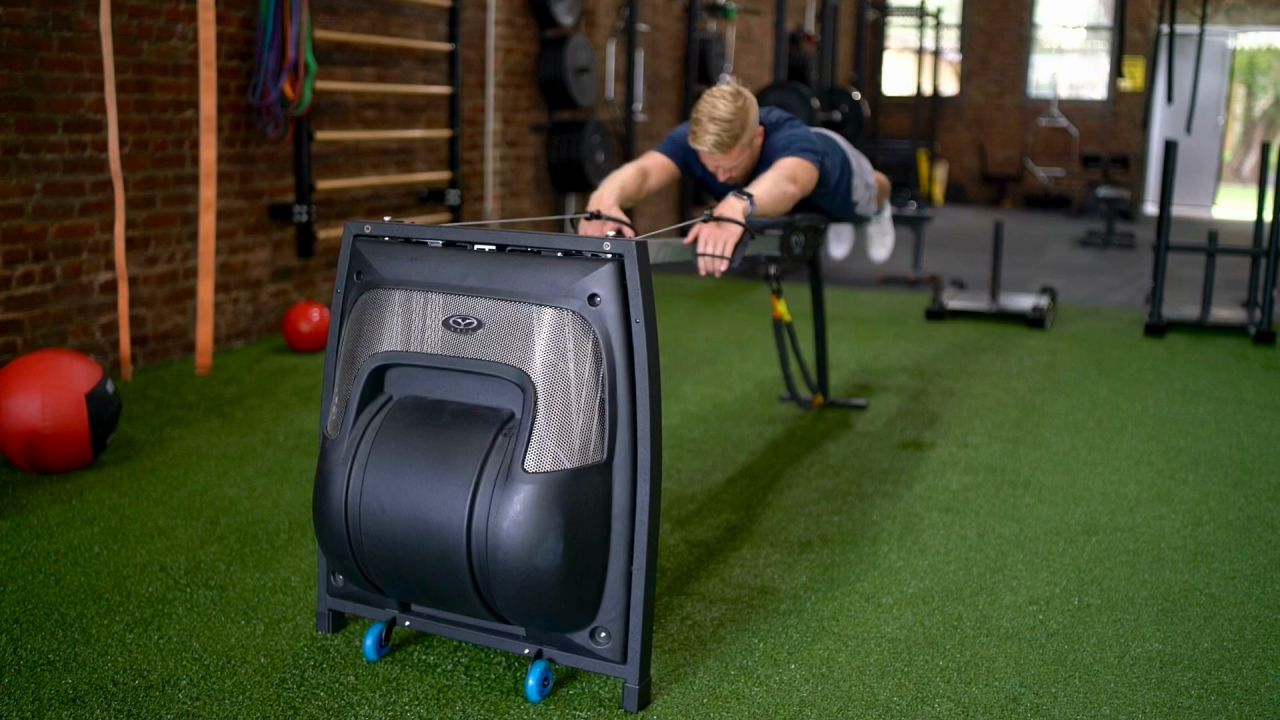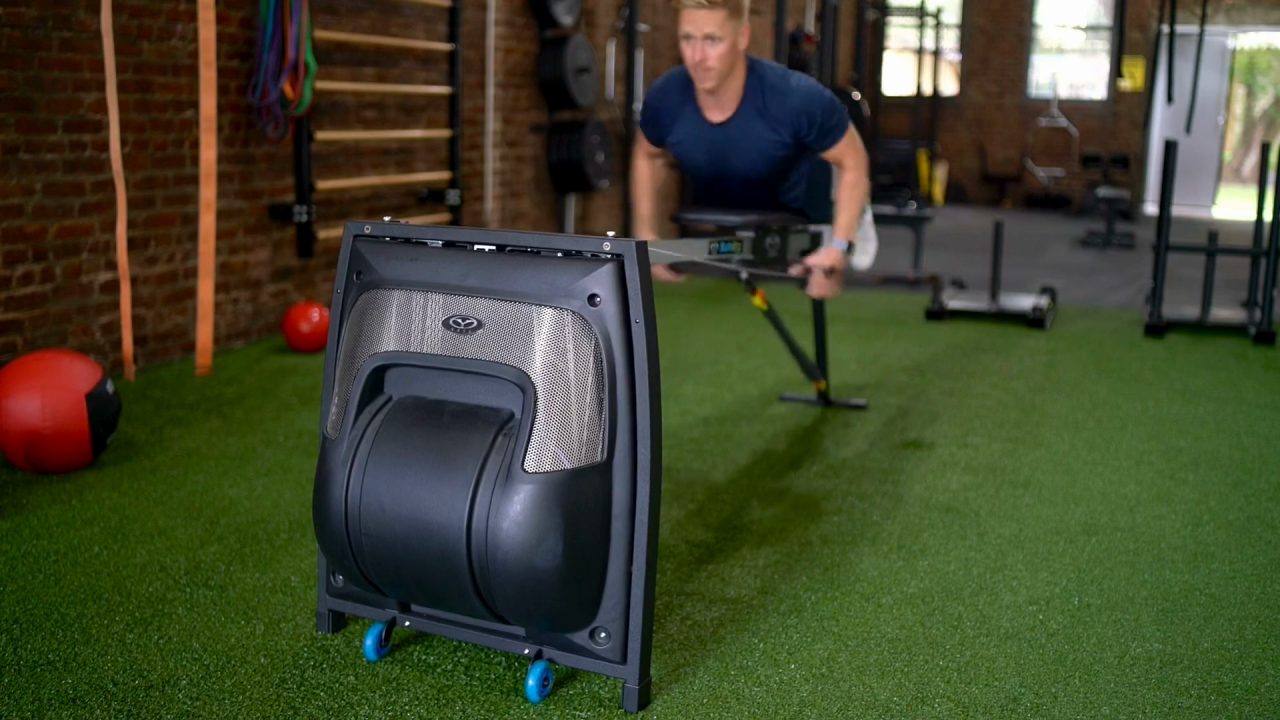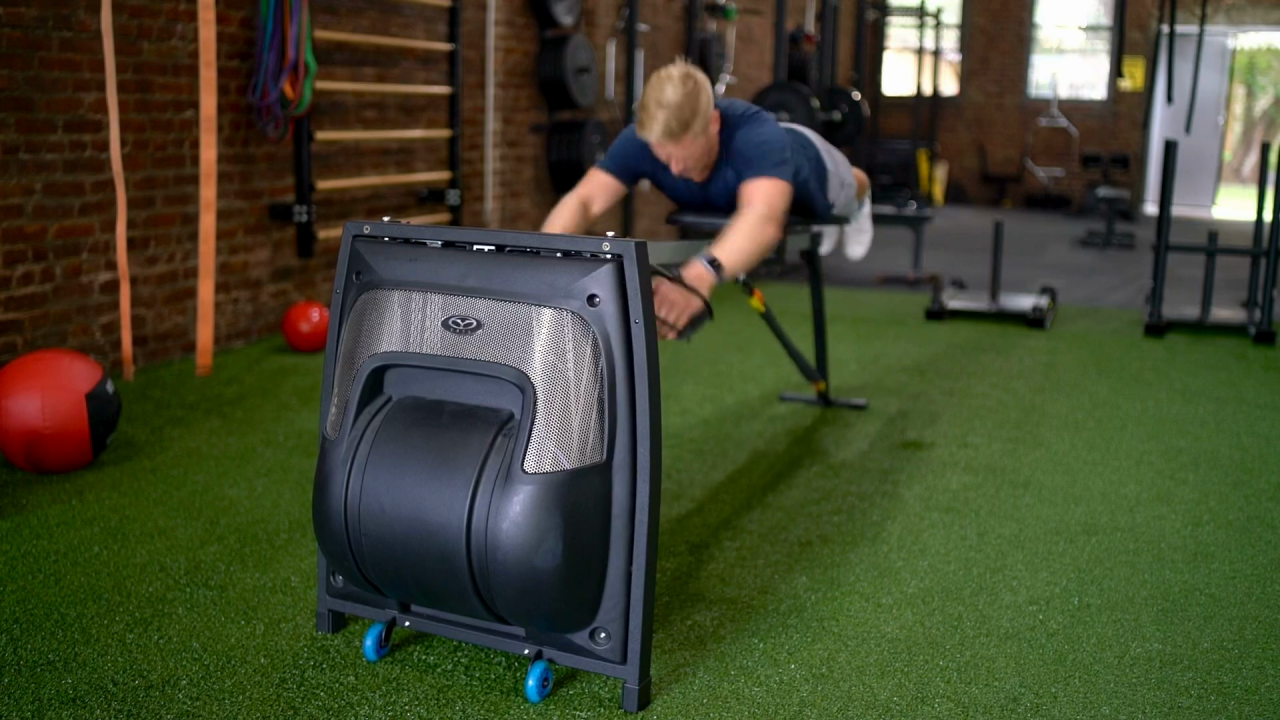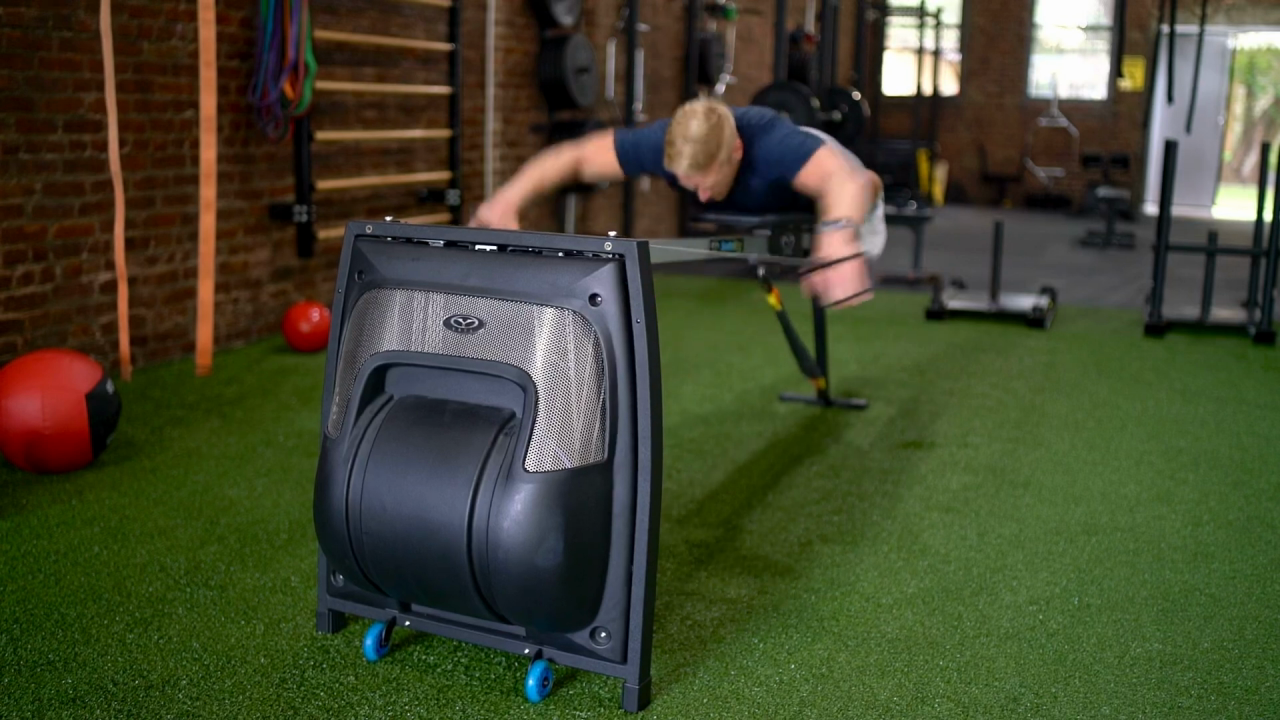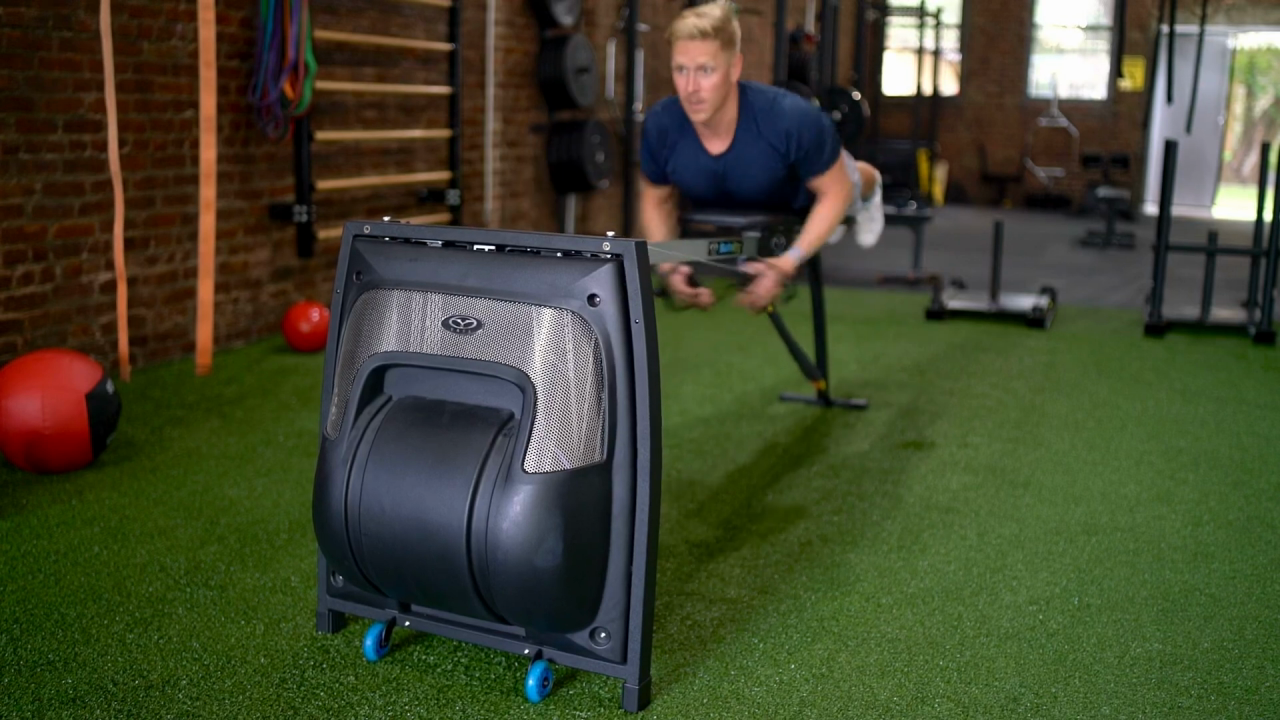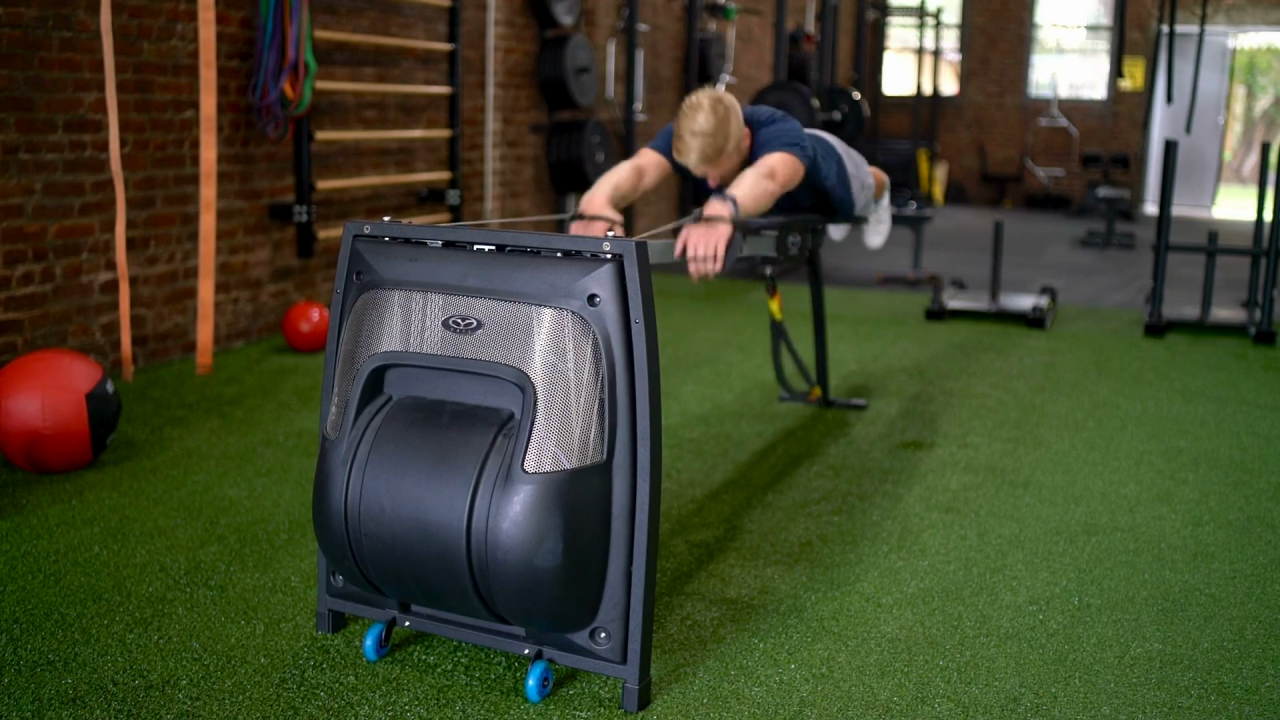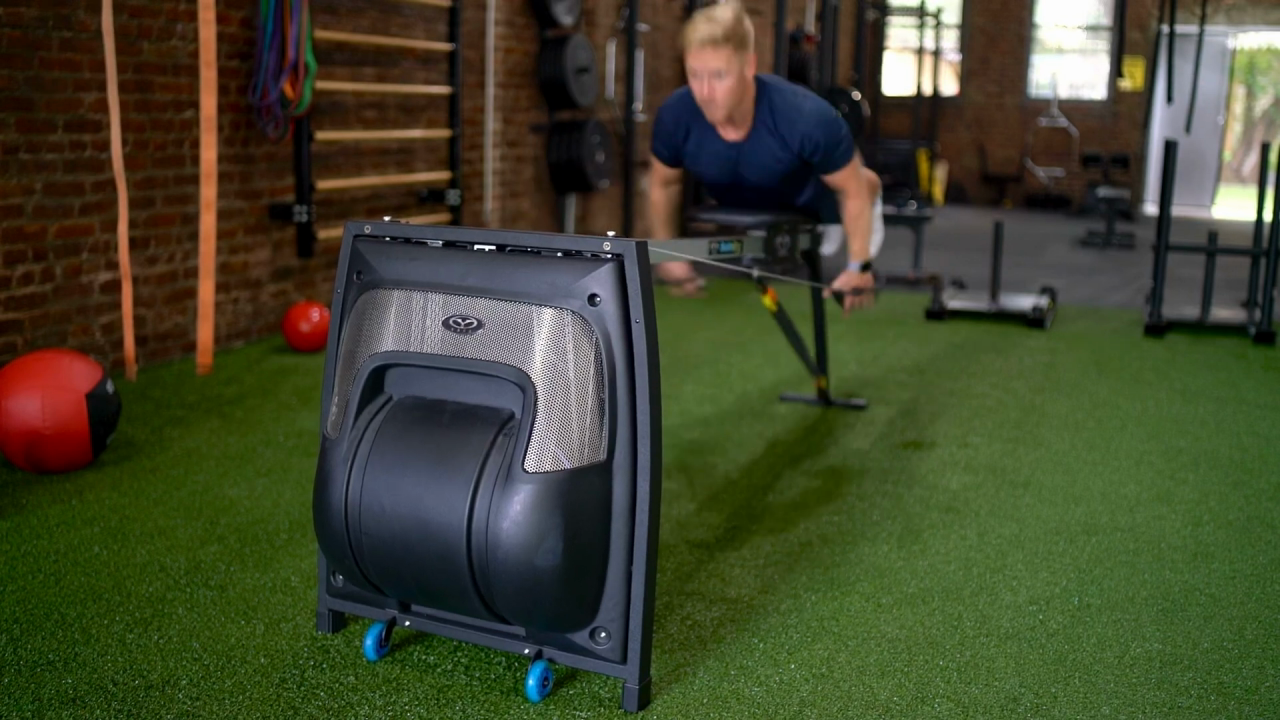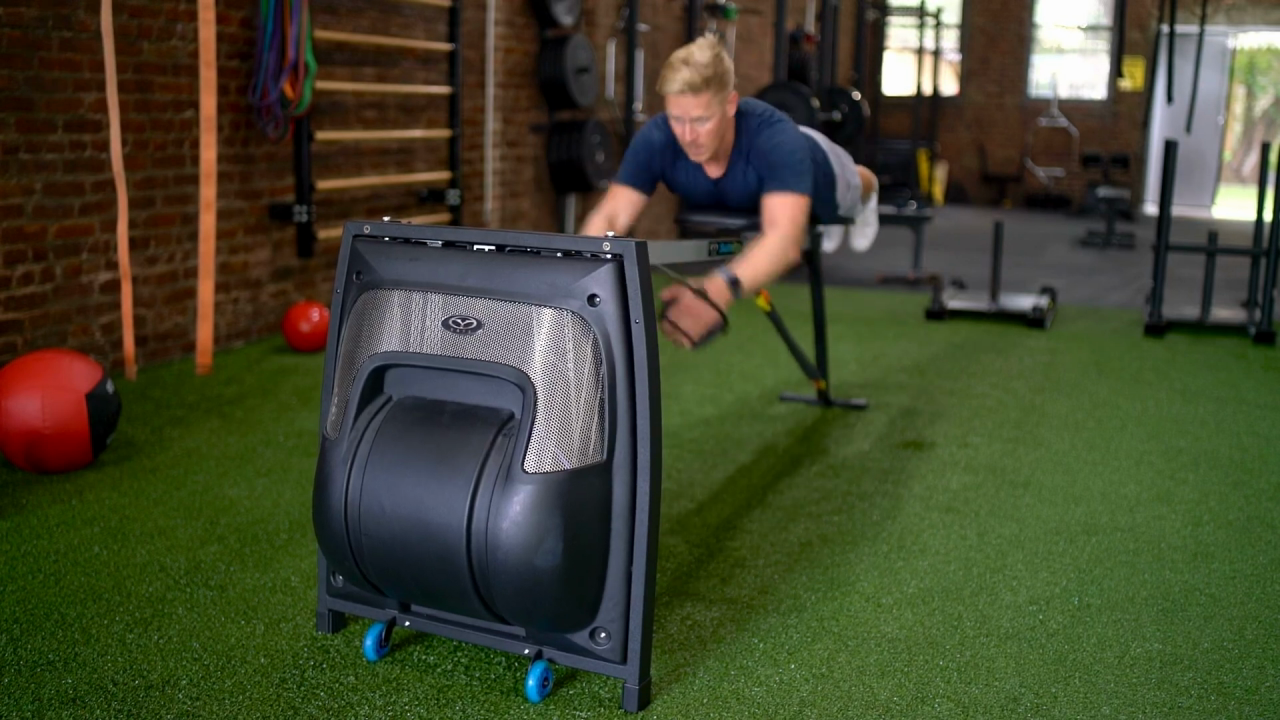
dt=0.5s
person 1, frame 1
left shoulder: (788, 142)
right shoulder: (698, 140)
left elbow: (787, 182)
right elbow: (639, 172)
left wrist: (736, 207)
right wrist: (601, 207)
person 1, frame 2
left shoulder: (796, 96)
right shoulder: (664, 97)
left elbow: (851, 164)
right elbow: (648, 154)
left wrist: (839, 247)
right wrist: (645, 232)
left hip: (797, 208)
left ankle: (861, 209)
person 1, frame 3
left shoulder: (759, 139)
right shoulder: (643, 140)
left elbow: (764, 221)
right elbow: (583, 200)
left wrist: (701, 275)
left hip: (800, 165)
left ankle: (858, 197)
person 1, frame 4
left shoulder: (774, 144)
right shoulder: (667, 141)
left elbow: (842, 179)
right elbow: (575, 155)
left wrist: (839, 236)
right wrist: (505, 201)
left hip: (812, 160)
left ankle: (871, 202)
person 1, frame 5
left shoulder: (790, 119)
right shoulder: (660, 126)
left elbow: (834, 190)
right elbow: (656, 200)
left wrist: (790, 262)
right wrist: (669, 266)
left hip: (801, 201)
left ankle: (868, 184)
person 1, frame 6
left shoulder: (779, 135)
right shoulder: (684, 139)
left elbow: (766, 178)
right elbow: (636, 170)
left wrist: (720, 213)
right wrist: (594, 206)
left hip: (826, 178)
person 1, frame 7
left shoulder: (808, 117)
right shoulder: (675, 115)
left elbow: (848, 190)
right elbow: (662, 183)
left wrist: (859, 265)
left hip: (813, 194)
left ankle: (870, 187)
person 1, frame 8
left shoulder: (778, 142)
right shoulder: (656, 140)
left elbow: (784, 237)
right elbow: (611, 216)
left wrist: (719, 289)
left hip: (812, 170)
